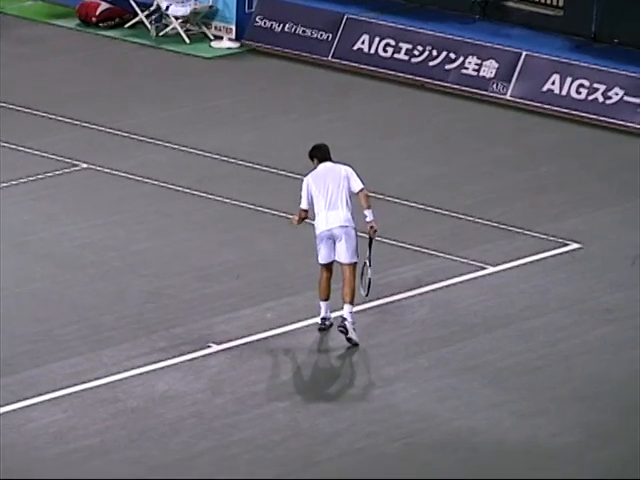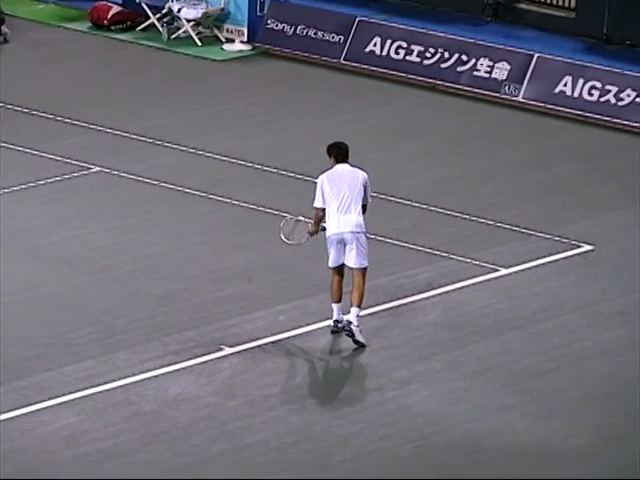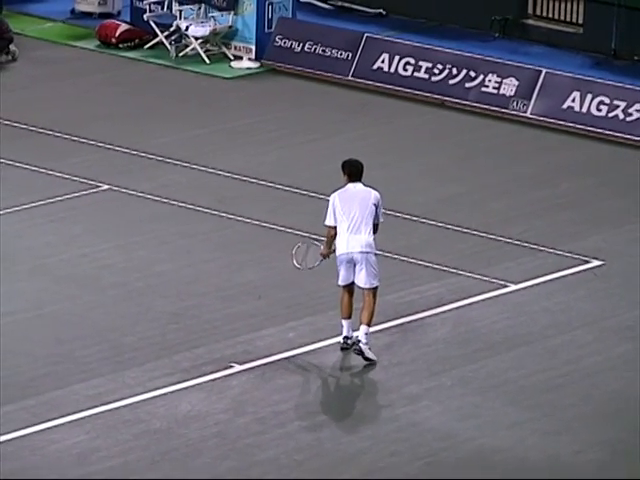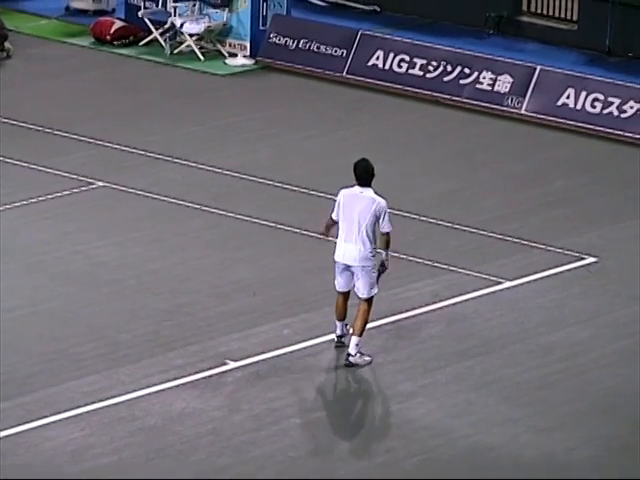
dt=1s
person 1, frame 1
left shoulder: (309, 179)
right shoulder: (345, 170)
left elbow: (304, 213)
right elbow: (362, 194)
left wrist: (296, 219)
right wrist: (370, 219)
left hip: (323, 228)
right hip: (344, 225)
left knee: (325, 270)
right knee: (349, 272)
left ankle: (324, 317)
right ankle: (346, 319)
person 1, frame 2
left shoulder: (324, 178)
right shoulder: (361, 176)
left elbow: (320, 212)
left wrist: (315, 227)
left hip: (334, 231)
right hip: (355, 229)
left knee: (336, 273)
right knee: (359, 276)
left ankle: (337, 319)
right ankle: (353, 322)
person 1, frame 3
left shoulder: (336, 196)
right shoulder: (374, 195)
left elbow: (332, 231)
left wrist: (327, 248)
left hip: (343, 250)
right hip: (365, 249)
left knee: (346, 291)
right knee: (369, 295)
left ankle: (347, 337)
right ankle: (362, 340)
person 1, frame 4
left shoulder: (344, 195)
right shoulder: (379, 204)
left elbow: (334, 219)
right elbow: (385, 235)
left wrist: (326, 228)
right wrist: (385, 257)
left hip: (342, 254)
right hip: (363, 258)
left knee: (342, 295)
right knee: (365, 304)
left ankle: (340, 335)
right ankle: (353, 353)
